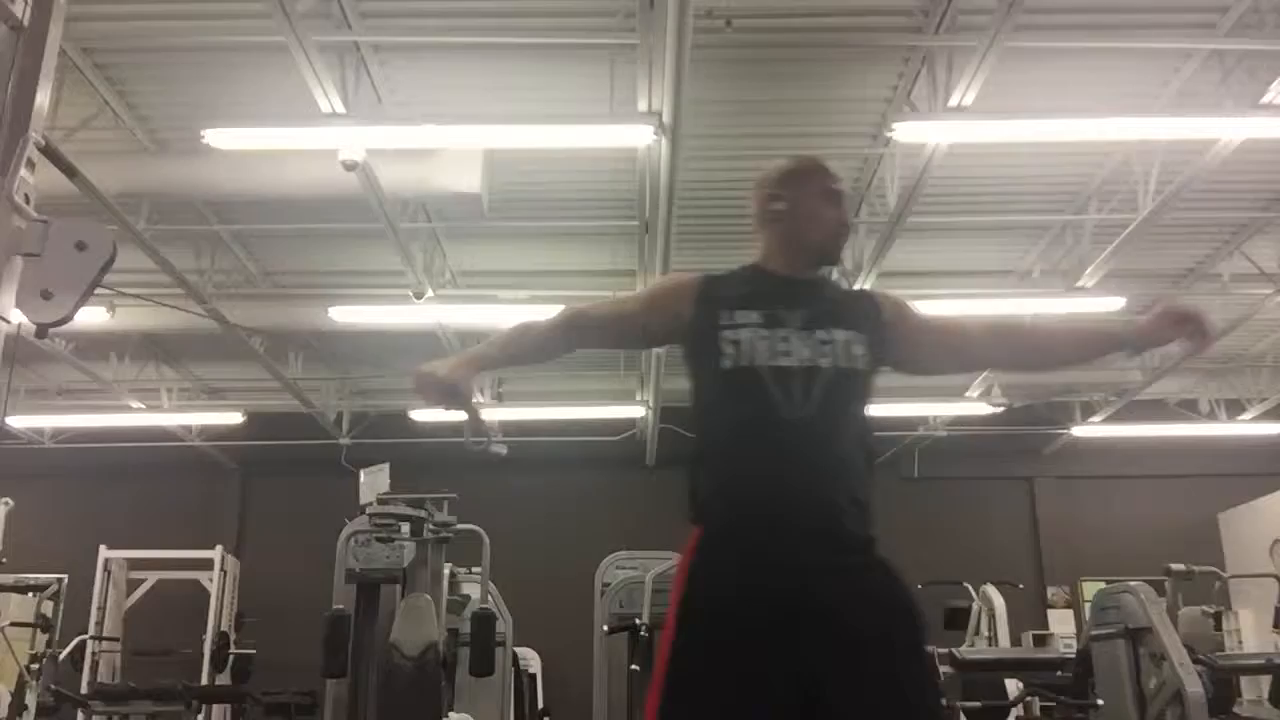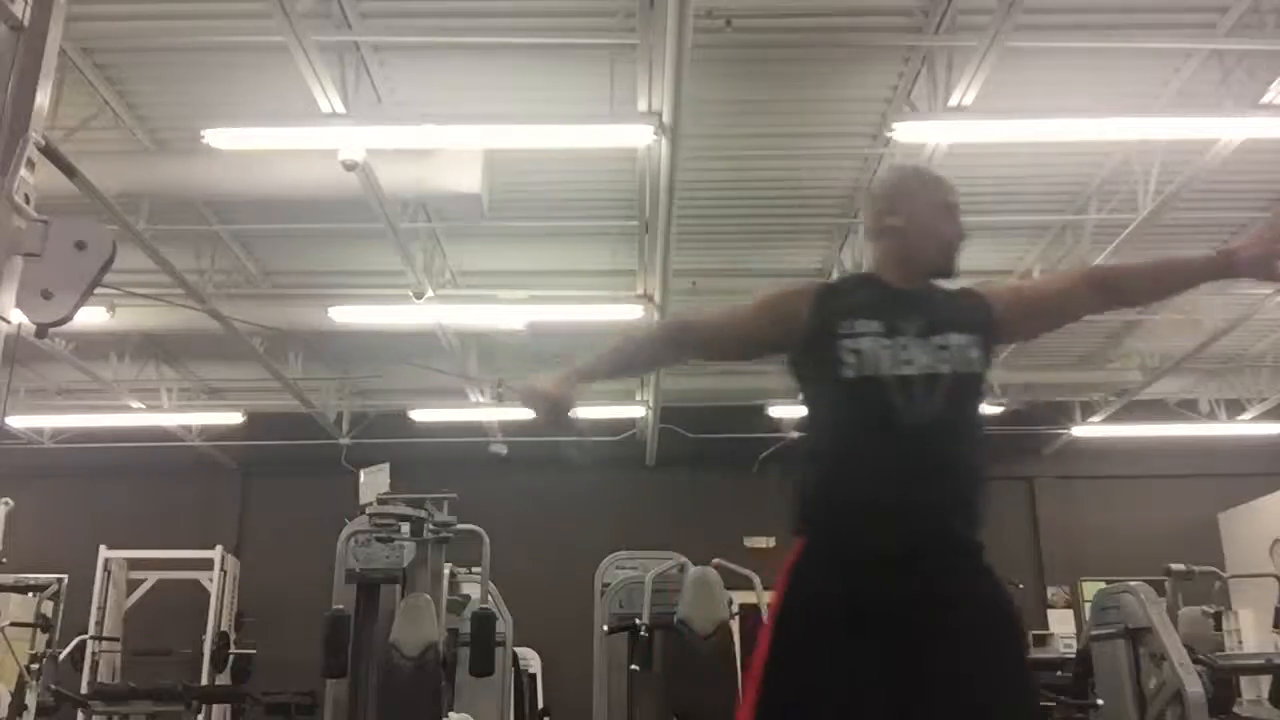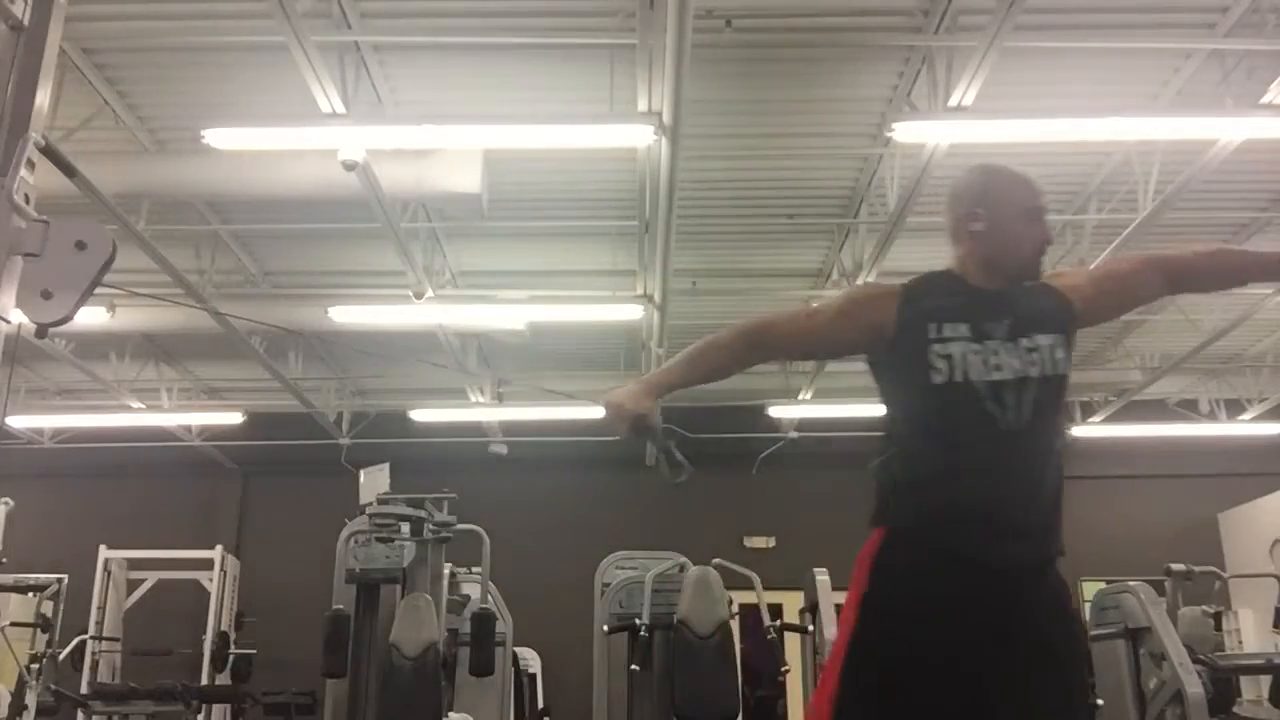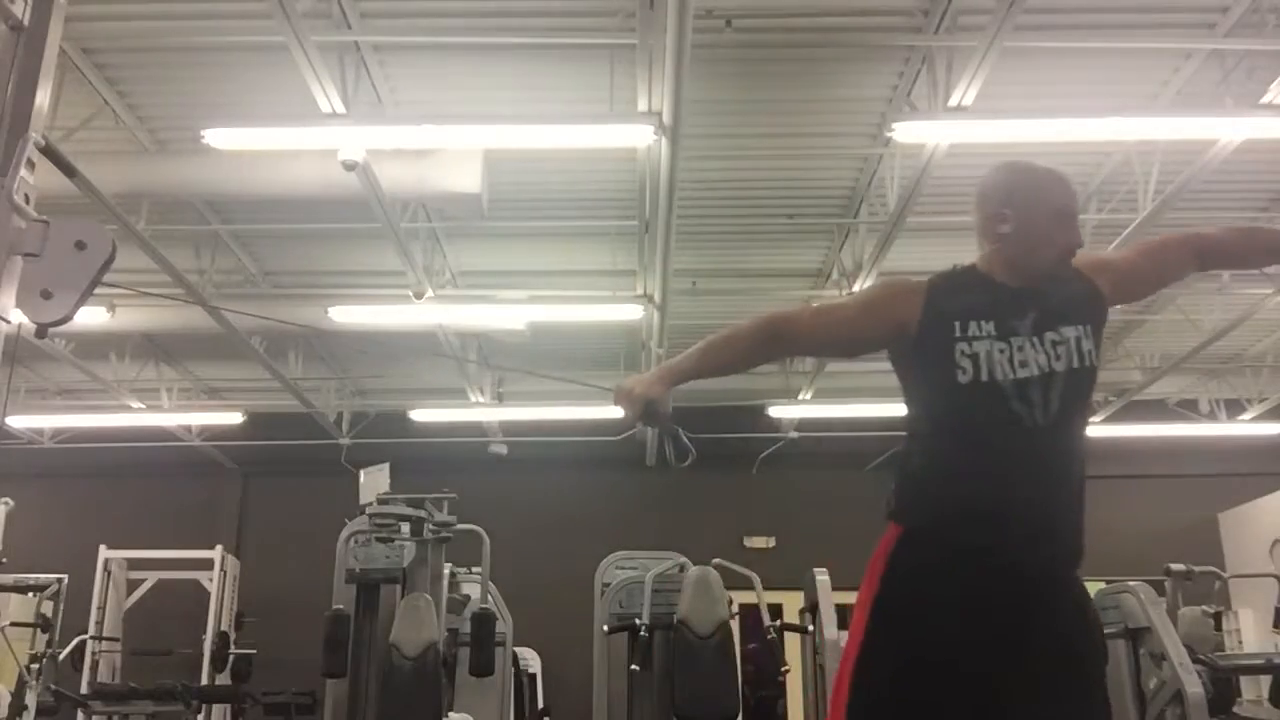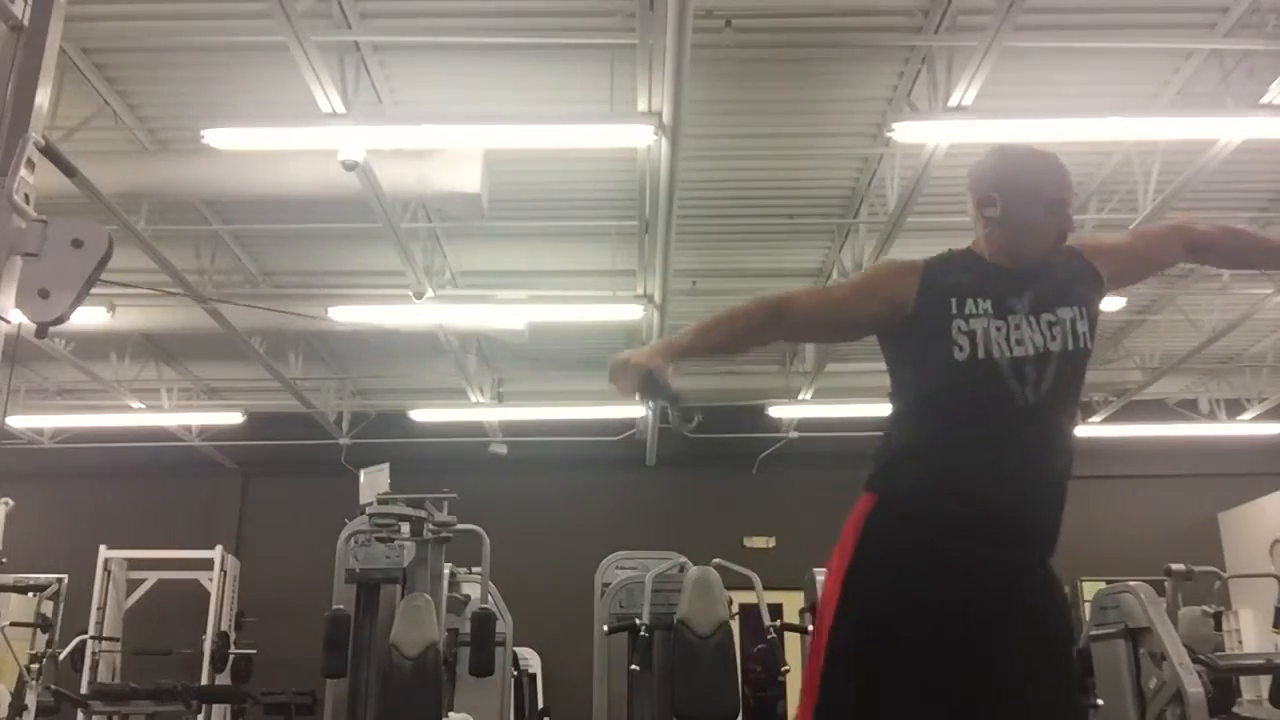
dt=0.3s
person 1, frame 1
left shoulder: (870, 315)
right shoulder: (701, 302)
left elbow: (990, 343)
right elbow: (580, 325)
left wrist: (1139, 332)
right wrist: (467, 361)
left hip: (845, 565)
right hip: (734, 566)
person 1, frame 2
left shoulder: (980, 313)
right shoulder: (813, 310)
left elbow: (1092, 286)
right elbow: (688, 334)
right wrist: (575, 376)
left hip: (952, 575)
right hip: (838, 573)
person 1, frame 3
left shoulder: (1061, 304)
right shoulder: (897, 310)
left elbow: (1173, 271)
right elbow: (765, 336)
right wrist: (651, 386)
left hip: (1026, 577)
right hip: (917, 570)
person 1, frame 4
left shoulder: (1088, 290)
right shoulder: (920, 306)
left elbow: (1197, 248)
right elbow: (786, 329)
right wrist: (665, 375)
left hip: (1045, 577)
right hip: (932, 567)
person 1, frame 5
left shoulder: (1082, 272)
right shoulder: (914, 287)
left elbow: (1187, 240)
right elbow: (782, 313)
right wrist: (664, 351)
left hip: (1017, 559)
right hip: (903, 547)
